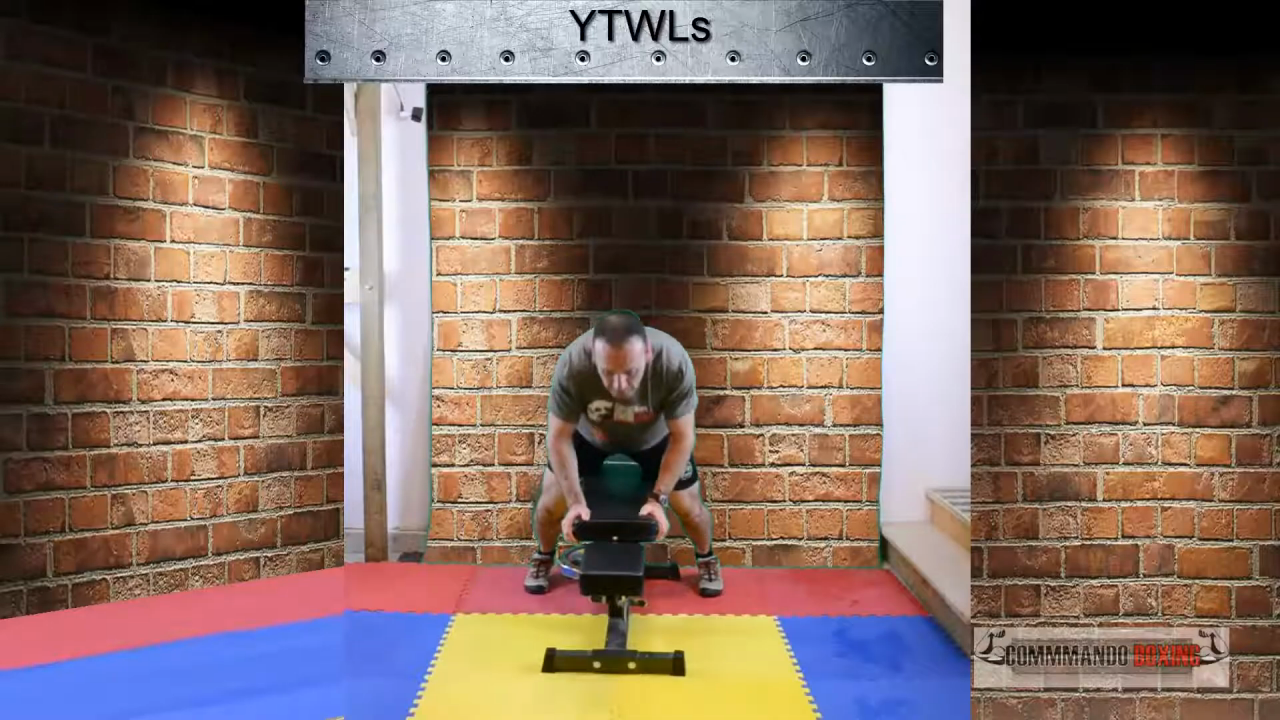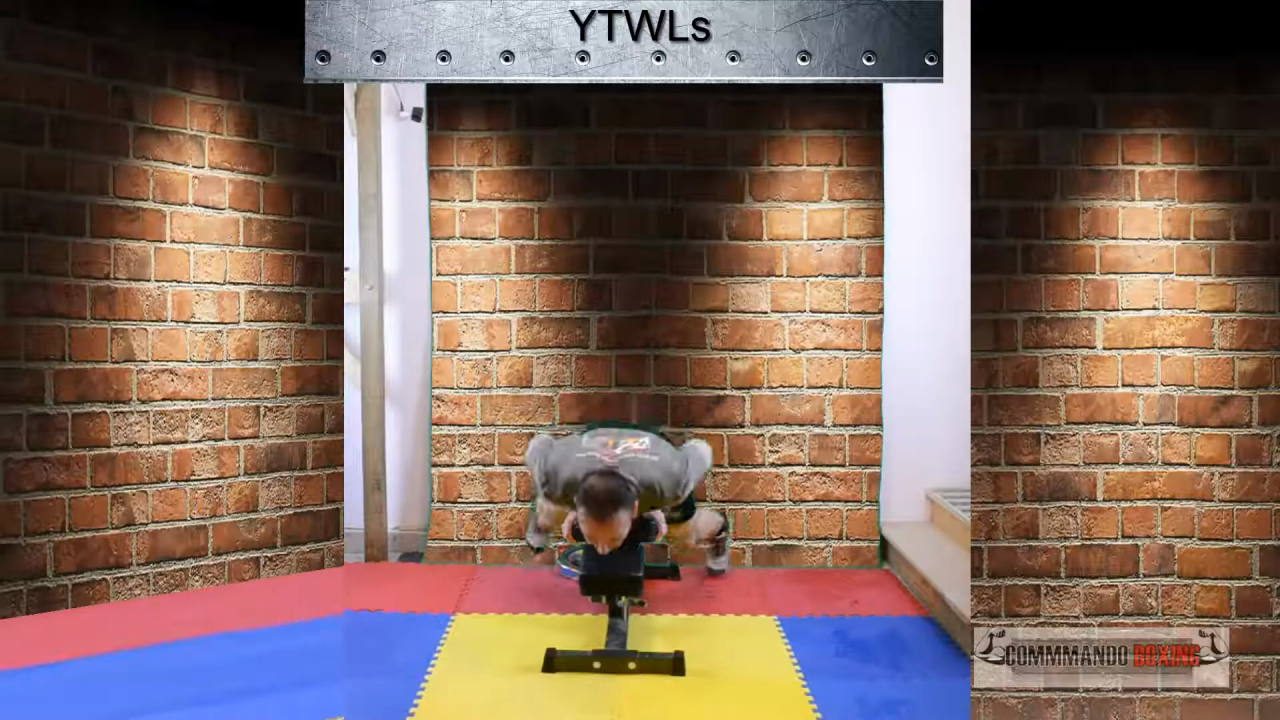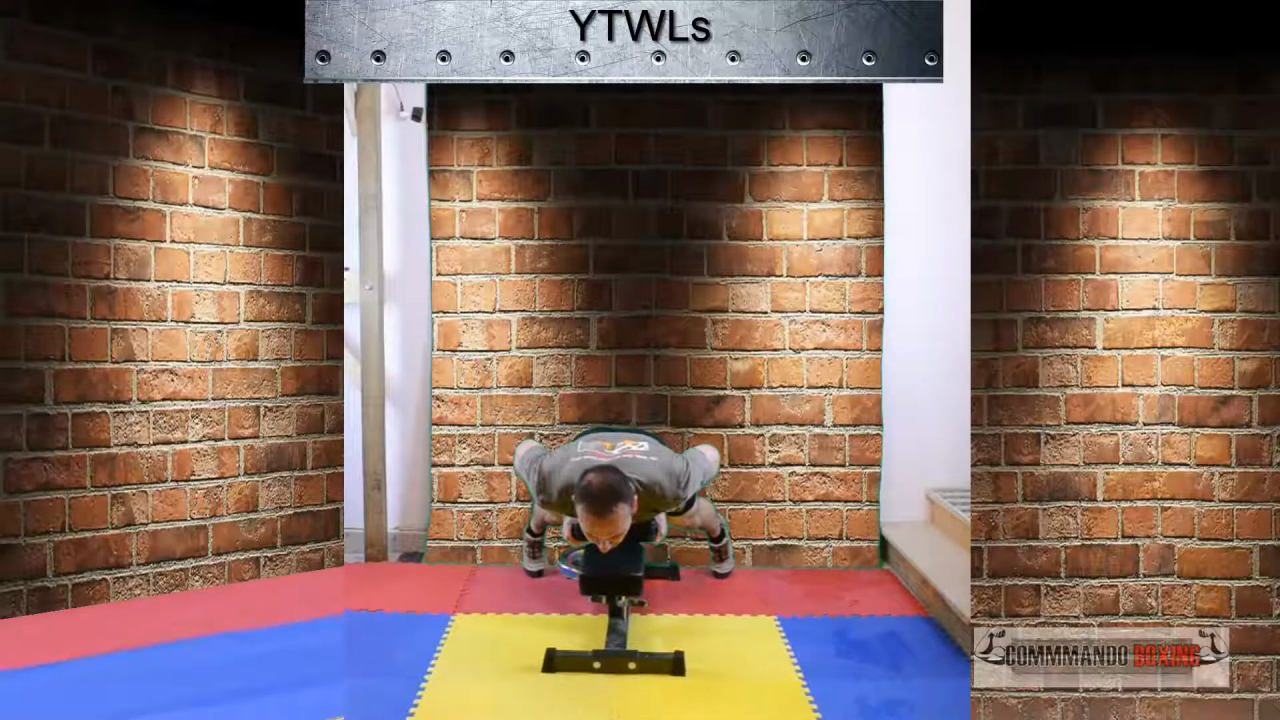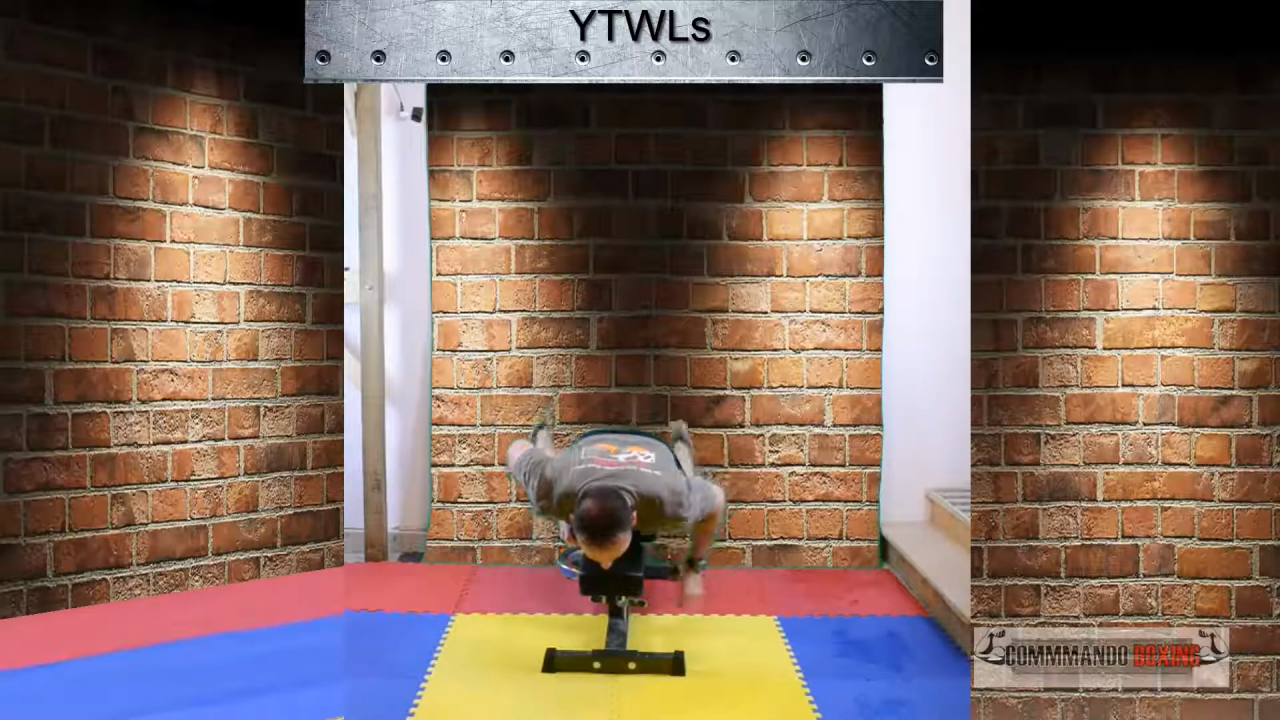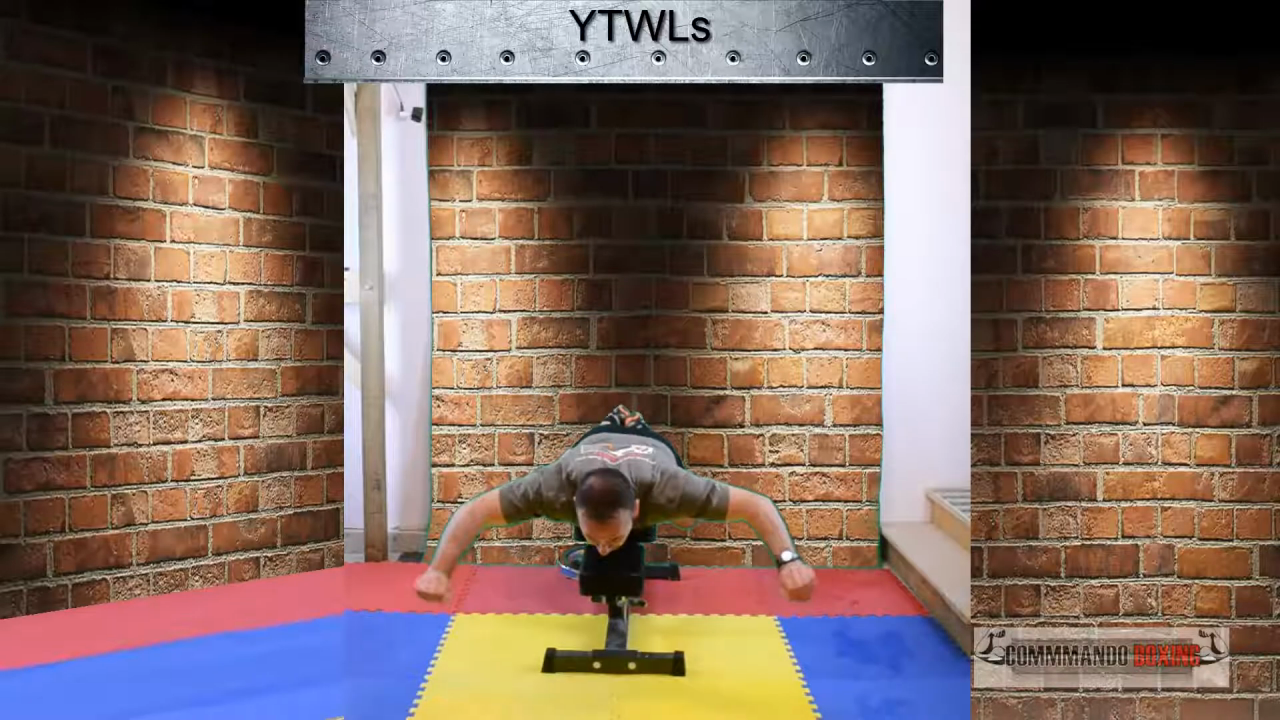
dt=1s
person 1, frame 1
left shoulder: (674, 362)
right shoulder: (572, 364)
left elbow: (682, 436)
right elbow: (560, 436)
left wrist: (659, 498)
right wrist: (574, 502)
left hip: (654, 436)
right hip: (589, 435)
left knee: (689, 505)
right knee: (551, 504)
left ankle: (706, 558)
right ankle: (543, 556)
person 1, frame 2
left shoulder: (667, 479)
right shoulder: (557, 477)
left elbow: (702, 450)
right elbow: (537, 445)
left wrist: (663, 507)
right wrist: (569, 508)
left knee: (687, 537)
right knee: (549, 517)
left ankle: (718, 527)
right ankle: (542, 519)
person 1, frame 3
left shoulder: (667, 482)
right shoulder: (554, 482)
left elbow: (710, 455)
right elbow: (525, 448)
right wrist: (562, 513)
left knee: (691, 516)
left ankle: (718, 533)
right ankle: (535, 532)
person 1, frame 4
left shoulder: (669, 500)
right shoulder: (553, 491)
left elbow: (716, 499)
right elbow: (517, 450)
left wrist: (695, 569)
left ankle: (679, 441)
right ankle: (544, 434)
person 1, frame 5
left shoulder: (664, 489)
right shoulder: (557, 485)
left elbow: (757, 505)
right elbow: (474, 511)
left wrist: (789, 558)
right wrist: (438, 570)
left hip: (655, 447)
right hip: (596, 441)
left ankle: (636, 427)
right ankle: (613, 425)
